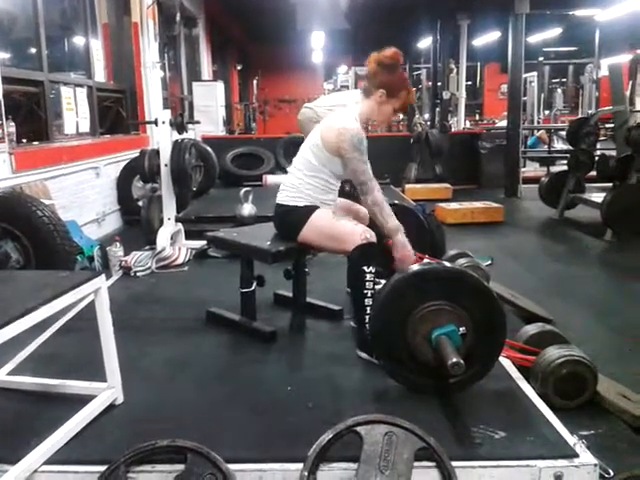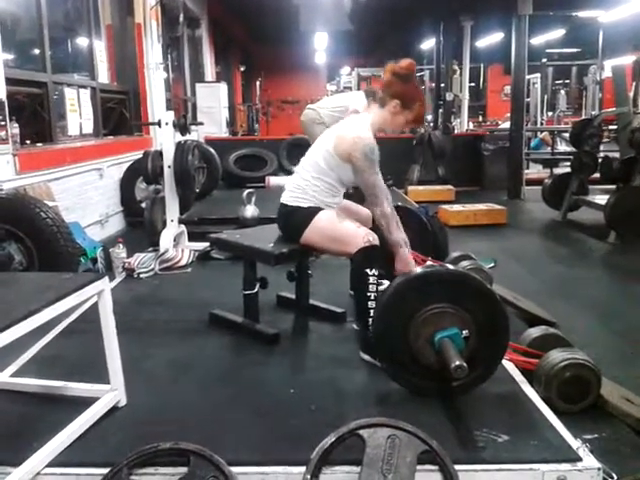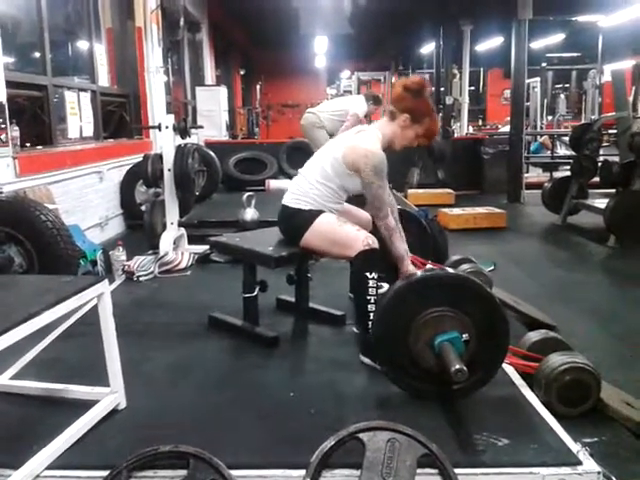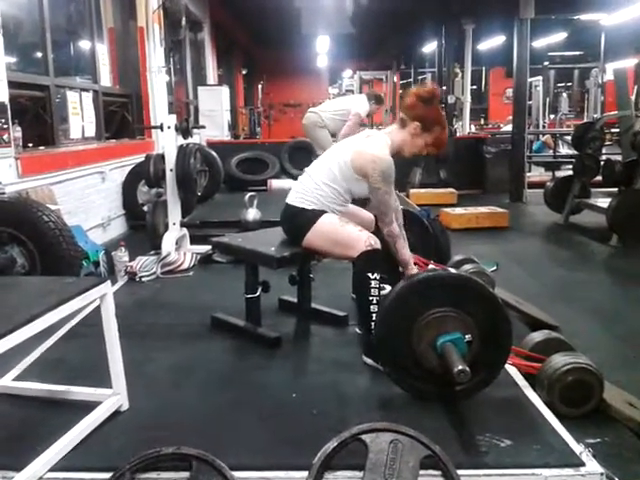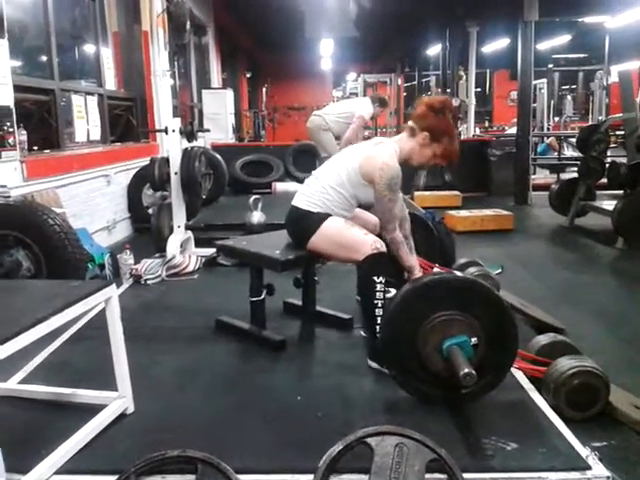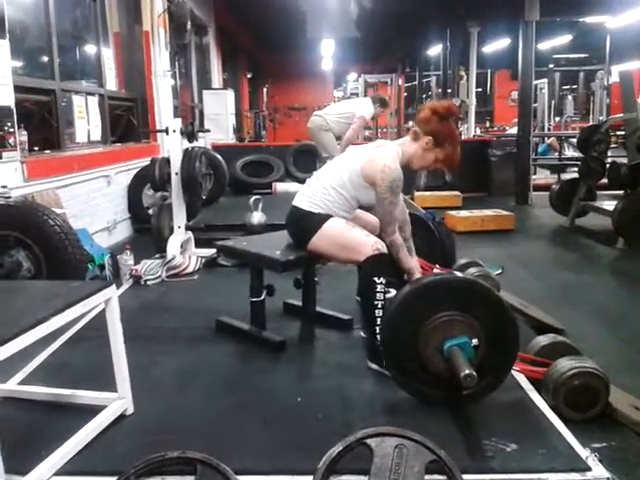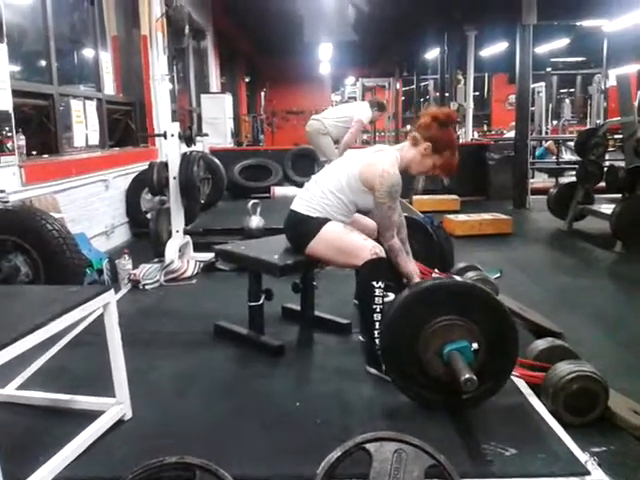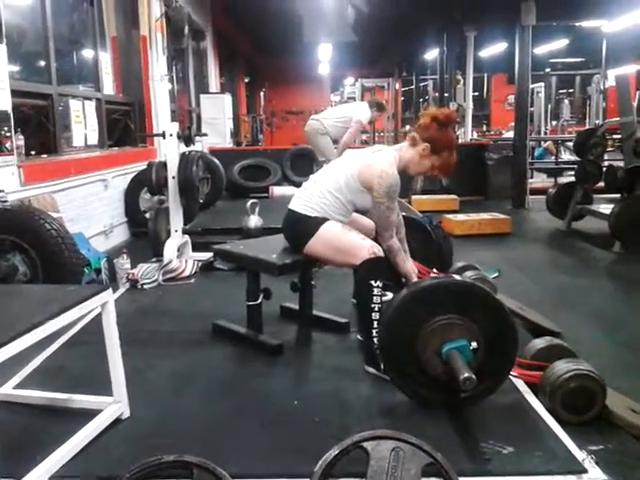
dt=0.1s
person 1, frame 1
left shoulder: (348, 118)
right shoulder: (349, 130)
left elbow: (367, 186)
right elbow: (368, 192)
left wrist: (392, 227)
right wrist: (398, 239)
left hip: (313, 202)
right hip: (295, 210)
left knee: (373, 221)
right knee: (364, 241)
left ankle: (371, 297)
right ankle: (368, 341)
person 1, frame 2
left shoulder: (360, 125)
right shoulder: (361, 139)
left elbow: (378, 194)
right elbow: (378, 202)
left wrist: (399, 239)
right wrist: (402, 252)
left hip: (316, 204)
right hip: (299, 212)
left knee: (377, 224)
right knee: (367, 243)
left ankle: (373, 299)
right ankle: (372, 343)
person 1, frame 3
left shoulder: (368, 134)
right shoulder: (370, 151)
left elbow: (386, 205)
right elbow: (384, 216)
left wrist: (402, 251)
right wrist: (404, 264)
left hip: (314, 206)
right hip: (299, 214)
left knee: (373, 227)
right knee: (366, 247)
left ankle: (371, 306)
right ankle: (372, 347)
person 1, frame 4
left shoulder: (377, 139)
right shoulder: (378, 157)
left elbow: (391, 210)
right elbow: (389, 223)
left wrist: (406, 254)
right wrist: (408, 268)
left hip: (316, 206)
right hip: (302, 214)
left knee: (376, 227)
right knee: (370, 247)
left ankle: (376, 308)
right ankle: (375, 347)
person 1, frame 5
left shoulder: (386, 147)
right shoulder: (387, 165)
left elbow: (399, 215)
right elbow: (392, 230)
left wrist: (412, 258)
right wrist: (414, 272)
left hip: (320, 209)
right hip: (307, 217)
left knee: (380, 231)
right knee: (374, 250)
left ankle: (378, 308)
right ankle: (380, 352)
person 1, frame 6
left shoulder: (388, 150)
right shoulder: (388, 167)
left elbow: (399, 216)
right elbow: (392, 233)
left wrist: (413, 260)
right wrist: (413, 275)
left hip: (321, 210)
right hip: (308, 217)
left knee: (381, 230)
right knee: (375, 251)
left ankle: (377, 307)
right ankle: (380, 352)
person 1, frame 7
left shoulder: (387, 155)
right shoulder: (388, 172)
left elbow: (396, 220)
right elbow: (390, 238)
left wrist: (410, 263)
right wrist: (413, 279)
left hip: (318, 213)
right hip: (306, 221)
left knee: (377, 234)
right knee: (373, 255)
left ankle: (375, 309)
right ankle: (377, 357)
person 1, frame 8
left shoulder: (386, 155)
right shoulder: (386, 172)
left elbow: (394, 220)
right elbow: (389, 238)
left wrist: (409, 262)
right wrist: (411, 279)
left hip: (316, 213)
right hip: (303, 221)
left knee: (375, 233)
right knee: (371, 254)
left ankle: (370, 305)
right ankle: (375, 355)
